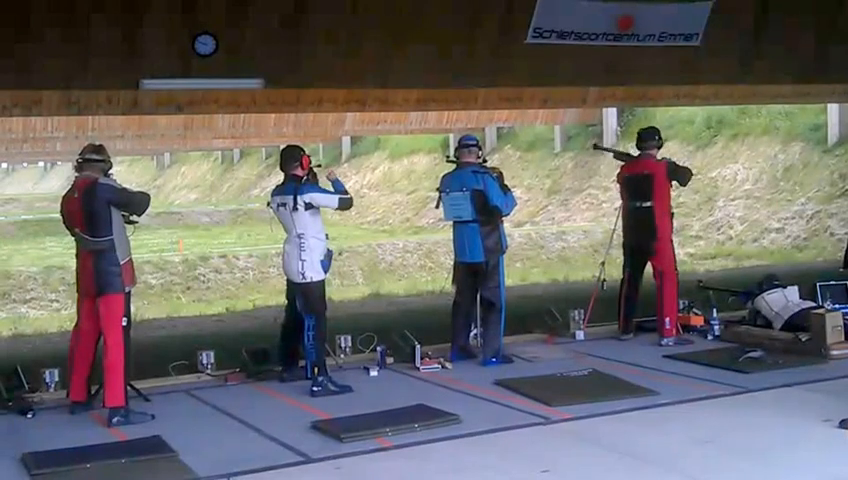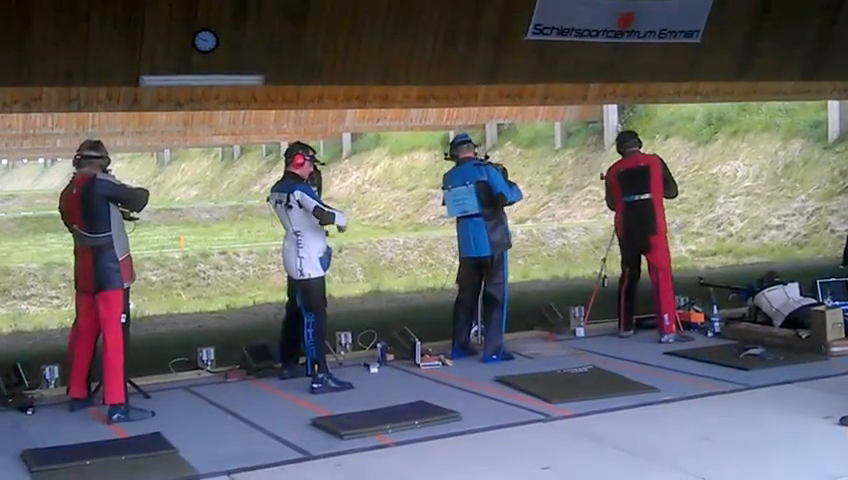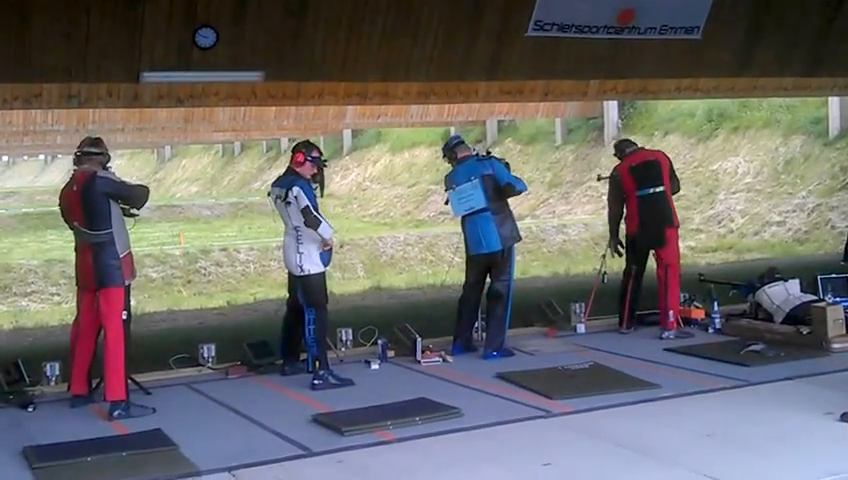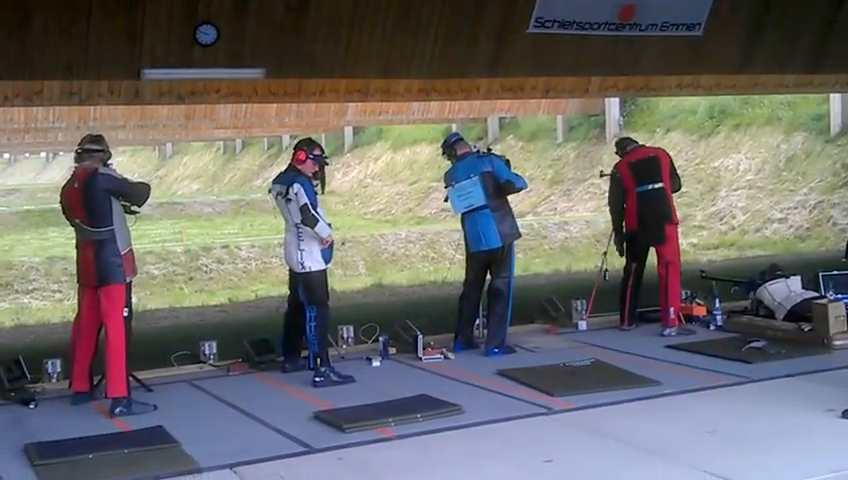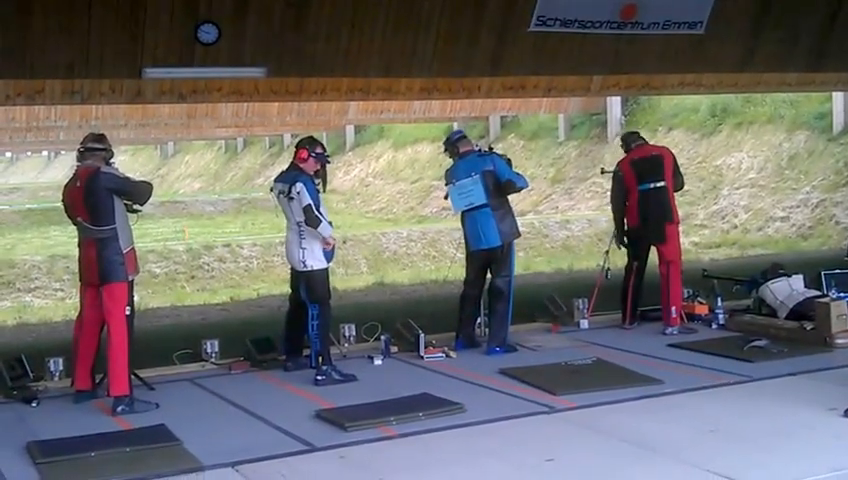
dt=1s
person 1, frame 1
left shoulder: (68, 197)
right shoulder: (101, 187)
left elbow: (81, 228)
right elbow: (140, 201)
right wrist: (127, 209)
left hip: (86, 272)
right hip: (111, 270)
left knee: (84, 333)
right knee: (114, 336)
left ankle: (78, 397)
right ankle: (117, 409)
person 1, frame 2
left shoulder: (67, 193)
right shoulder: (99, 183)
right elbow: (139, 197)
left wrist: (114, 211)
right wrist: (127, 205)
left hip: (84, 268)
right hip: (109, 266)
left knee: (83, 330)
right knee: (113, 332)
left ankle: (78, 394)
right ankle: (116, 405)
person 1, frame 3
left shoulder: (67, 191)
right shoulder: (99, 180)
right elbow: (139, 194)
left wrist: (115, 208)
right wrist: (128, 202)
left hip: (85, 265)
right hip: (110, 263)
left knee: (84, 327)
right knee: (114, 328)
left ankle: (79, 391)
right ankle: (118, 402)
person 1, frame 4
left shoulder: (68, 188)
right shoulder: (100, 177)
right elbow: (140, 192)
left wrist: (117, 206)
right wrist: (129, 199)
left hip: (87, 262)
right hip: (112, 260)
left knee: (85, 324)
right knee: (116, 325)
left ankle: (80, 388)
right ankle: (119, 399)
person 1, frame 5
left shoulder: (70, 186)
right shoulder: (103, 175)
right elbow: (143, 191)
left wrist: (118, 205)
right wrist: (133, 194)
left hip: (89, 261)
right hip: (114, 258)
left knee: (88, 322)
right knee: (119, 324)
left ankle: (83, 386)
right ankle: (121, 397)
person 2, frame 1
left shoulder: (277, 194)
right shoulder: (306, 191)
right elbow: (346, 202)
right wrist: (335, 180)
left hip: (293, 262)
right hip: (309, 264)
left knee: (294, 316)
right knee: (315, 320)
left ankle: (288, 367)
right ankle: (320, 380)
person 2, frame 2
left shoulder: (277, 190)
right shoulder: (299, 188)
right elbow: (324, 215)
left wrist: (310, 184)
right wrist: (341, 219)
left hip: (294, 259)
right hip: (308, 261)
left knee: (294, 312)
right knee: (315, 317)
left ankle: (289, 365)
right ankle: (320, 376)
person 2, frame 3
left shoulder: (278, 185)
right shoulder: (299, 185)
right elbow: (311, 217)
right wrist: (327, 235)
left hip: (294, 255)
right hip: (307, 257)
left knee: (295, 308)
right knee: (315, 313)
left ankle: (290, 361)
right ankle: (321, 373)
person 2, frame 4
left shoulder: (279, 181)
right shoulder: (300, 182)
left elbow: (296, 212)
right elbow: (308, 215)
right wrist: (326, 233)
left hip: (295, 252)
right hip: (309, 255)
left knee: (297, 305)
right knee: (317, 310)
left ankle: (291, 358)
right ankle: (322, 370)
person 2, frame 5
left shoulder: (281, 180)
right shoulder: (302, 181)
right elbow: (311, 216)
right wrist: (328, 235)
left hip: (297, 251)
right hip: (310, 254)
left knee: (298, 304)
right knee: (318, 309)
left ankle: (292, 356)
right ankle: (323, 369)
person 3, frame 1
left shoulder: (447, 180)
right shoulder: (485, 176)
right elbow: (502, 208)
right wrist: (506, 189)
left hip: (462, 248)
right hip: (487, 247)
left knee: (464, 297)
right knee: (493, 299)
left ankle: (459, 348)
right ankle: (492, 353)
person 3, frame 2
left shoulder: (449, 178)
right shoulder: (486, 169)
right elbow: (507, 197)
right wrist: (512, 185)
left hip: (467, 245)
right hip: (492, 242)
left knee: (466, 293)
right knee: (495, 295)
left ankle: (460, 345)
right ankle: (493, 350)
person 3, frame 3
left shoulder: (451, 179)
right shoulder: (489, 163)
right elbow: (514, 187)
right wrist: (507, 177)
left hip: (474, 242)
right hip: (500, 237)
left knee: (471, 289)
right knee: (500, 290)
left ankle: (461, 342)
right ankle: (494, 347)
person 3, frame 4
left shoulder: (451, 176)
right shoulder: (489, 160)
right elbow: (515, 184)
right wrist: (501, 184)
left hip: (474, 240)
right hip: (500, 234)
left knee: (471, 287)
right knee: (500, 287)
left ankle: (462, 339)
right ankle: (495, 344)
person 3, frame 5
left shoulder: (451, 174)
right shoulder: (490, 160)
right elbow: (516, 184)
right wrist: (505, 173)
left hip: (474, 239)
right hip: (500, 234)
left knee: (472, 286)
right knee: (501, 286)
left ankle: (464, 337)
right ankle: (497, 342)
person 4, frame 1
left shoulder: (625, 170)
right shoulder: (663, 167)
right elbow: (686, 175)
left hip: (632, 234)
right hip: (658, 234)
left knee: (630, 279)
right knee: (666, 280)
left ankle: (625, 329)
right ankle: (668, 333)
person 4, frame 2
left shoulder: (613, 171)
right shoulder: (655, 162)
left elbow: (612, 204)
right elbow: (672, 191)
left hip: (627, 230)
right hip: (652, 228)
left knee: (628, 275)
right knee: (661, 275)
left ankle: (625, 326)
right ankle: (667, 329)
person 4, frame 3
left shoulder: (619, 171)
right shoulder: (660, 157)
left elbow: (615, 207)
right elbow: (675, 186)
left wrist: (614, 237)
left hip: (638, 228)
right hip: (665, 223)
left knee: (633, 273)
right knee: (668, 272)
left ankle: (626, 323)
right ankle: (668, 326)
person 4, frame 4
left shoulder: (620, 168)
right shoulder: (661, 154)
left elbow: (615, 205)
right elbow: (676, 185)
left wrist: (618, 232)
left hip: (637, 225)
right hip: (664, 220)
left knee: (633, 271)
right knee: (669, 269)
left ankle: (627, 320)
right ankle: (670, 323)
person 4, frame 5
left shoulder: (623, 165)
right shoulder: (665, 153)
left elbow: (617, 202)
right elbow: (679, 184)
left wrist: (619, 230)
left hip: (638, 224)
right hip: (665, 220)
left knee: (634, 269)
right knee: (670, 269)
left ankle: (629, 318)
right ankle: (672, 322)
